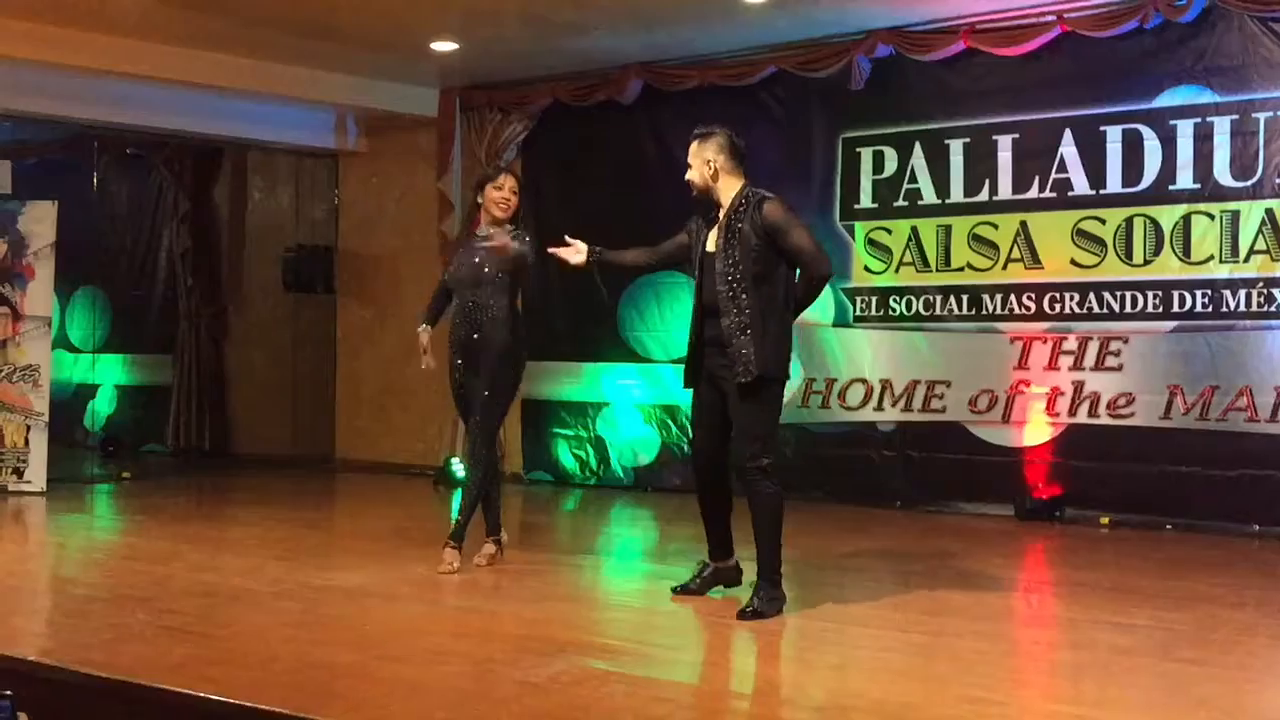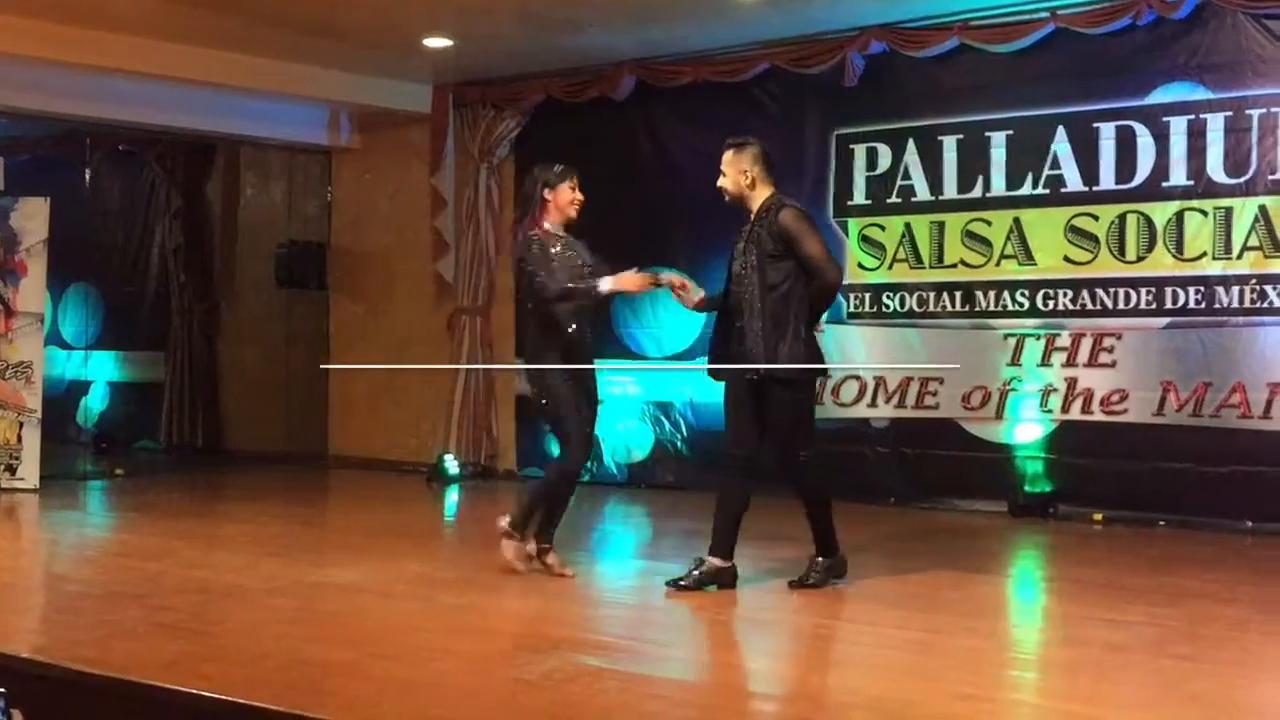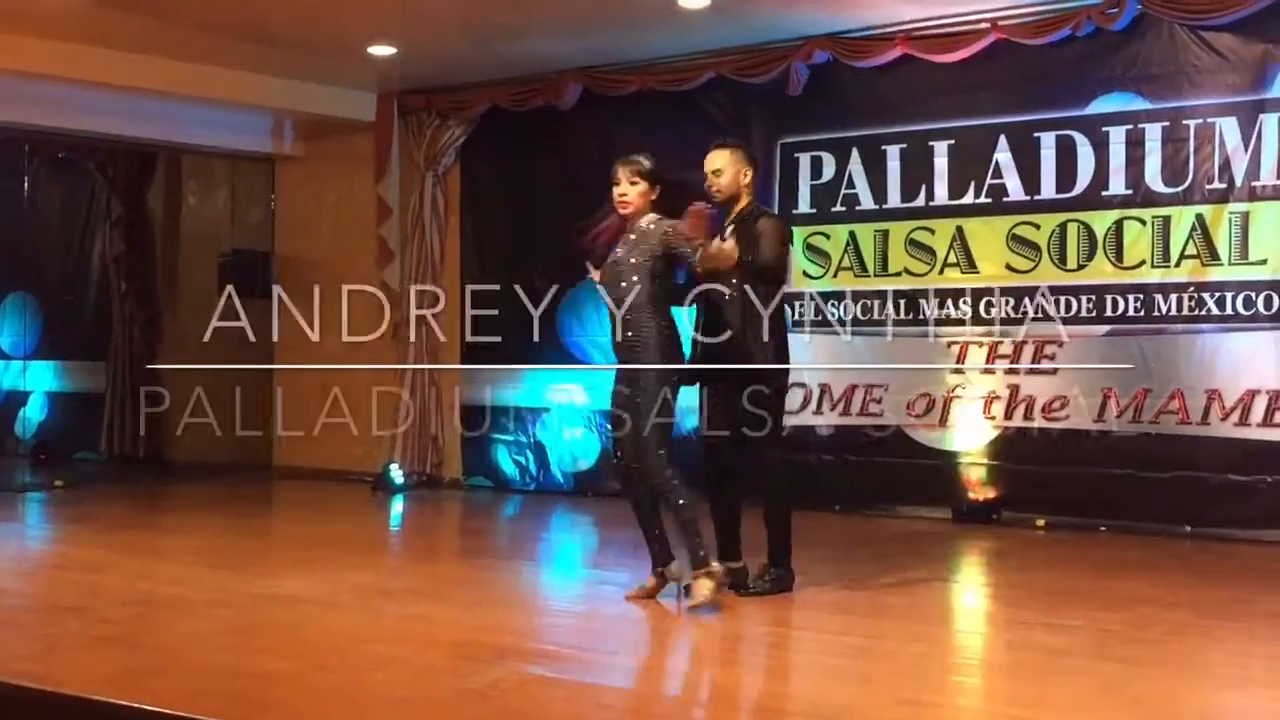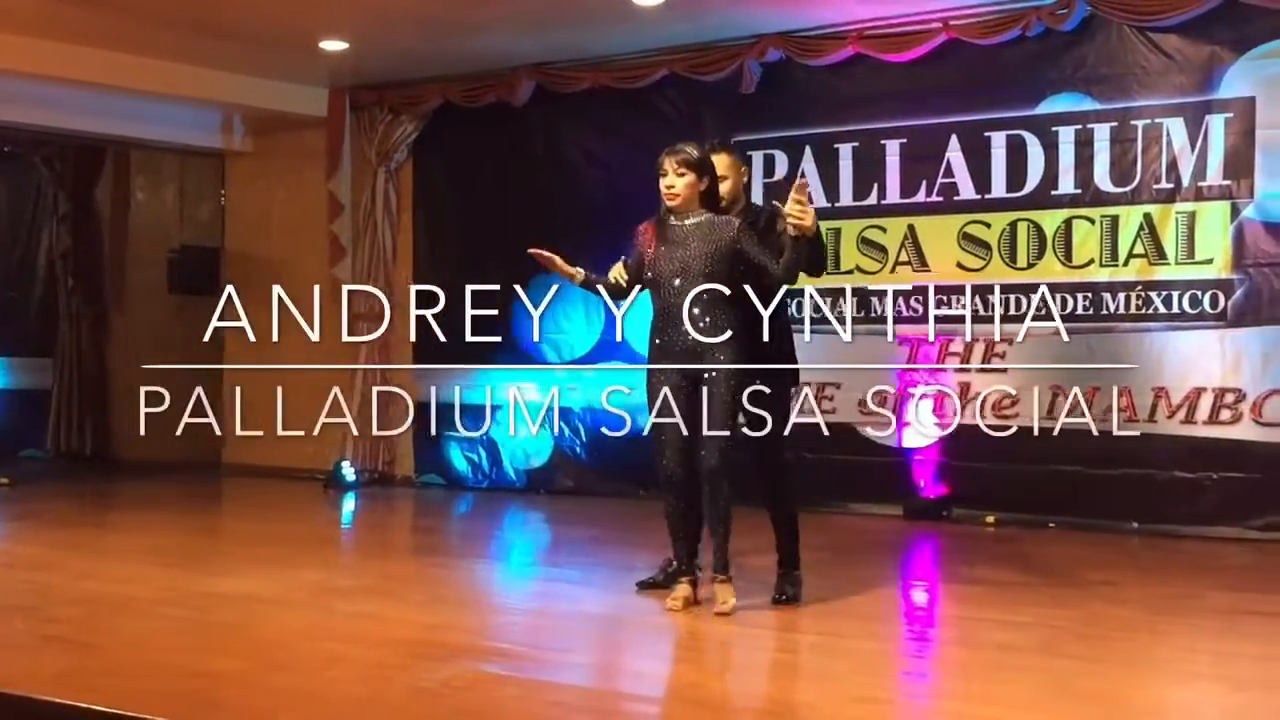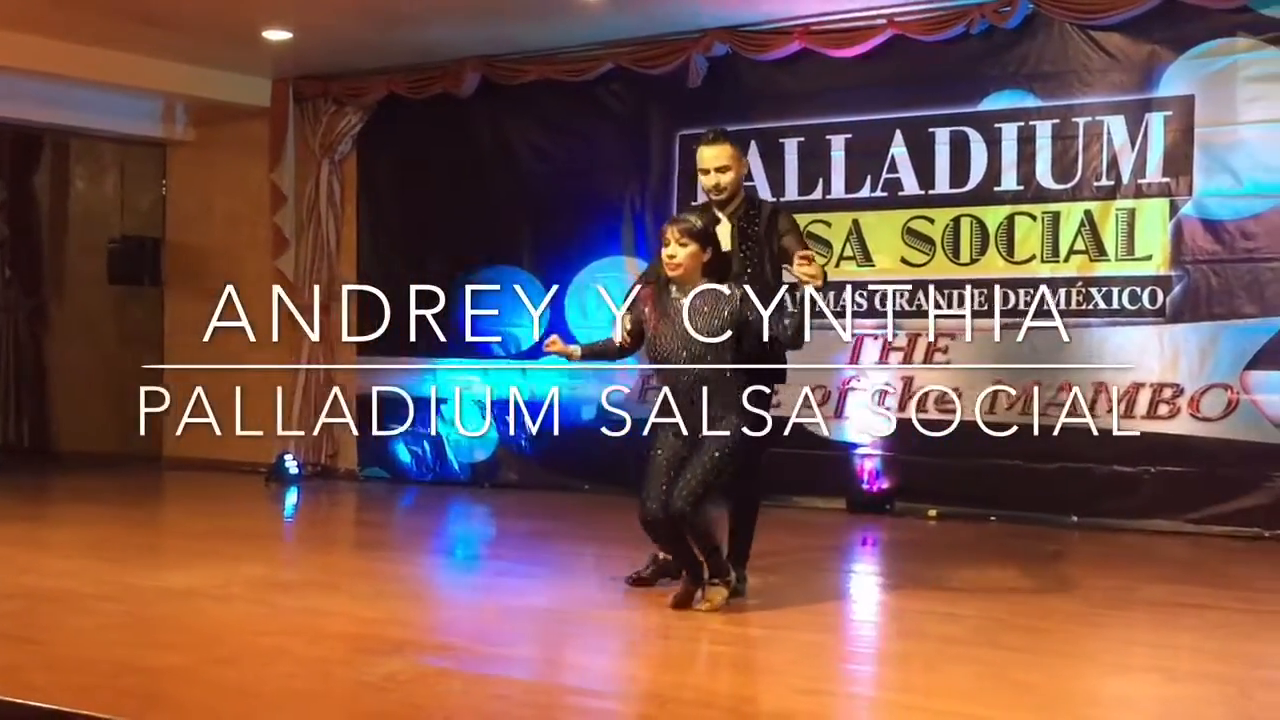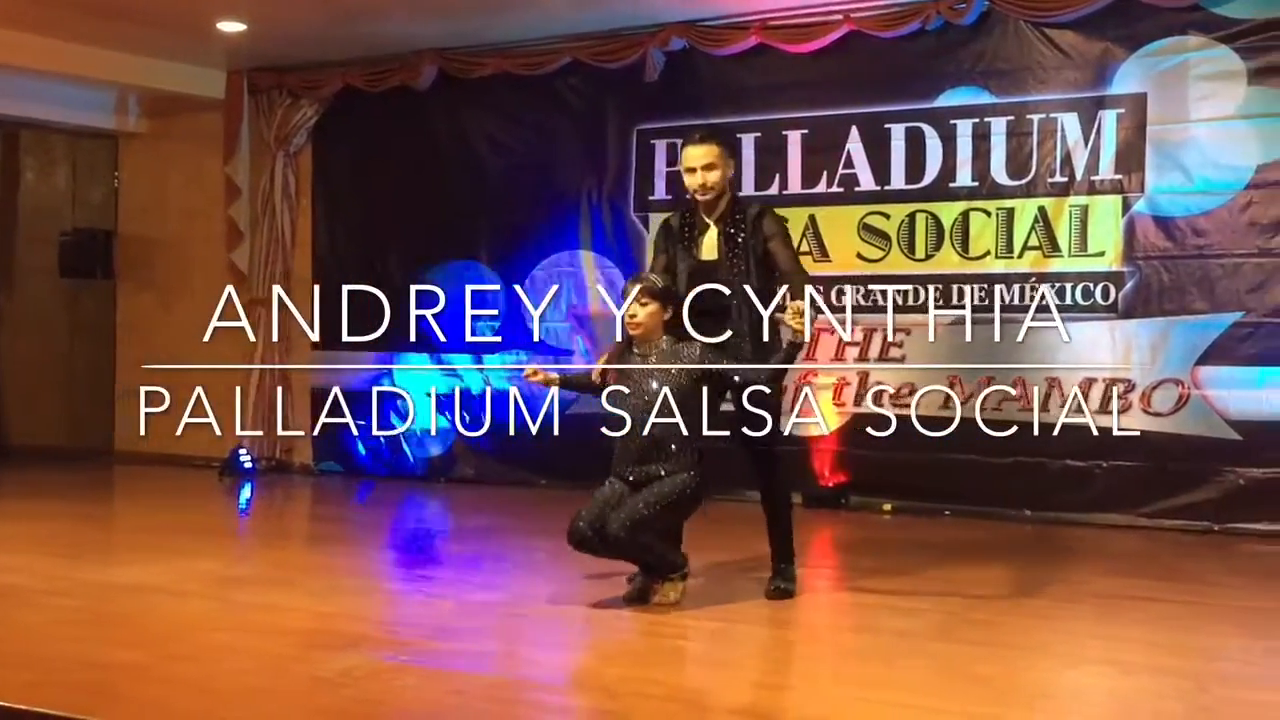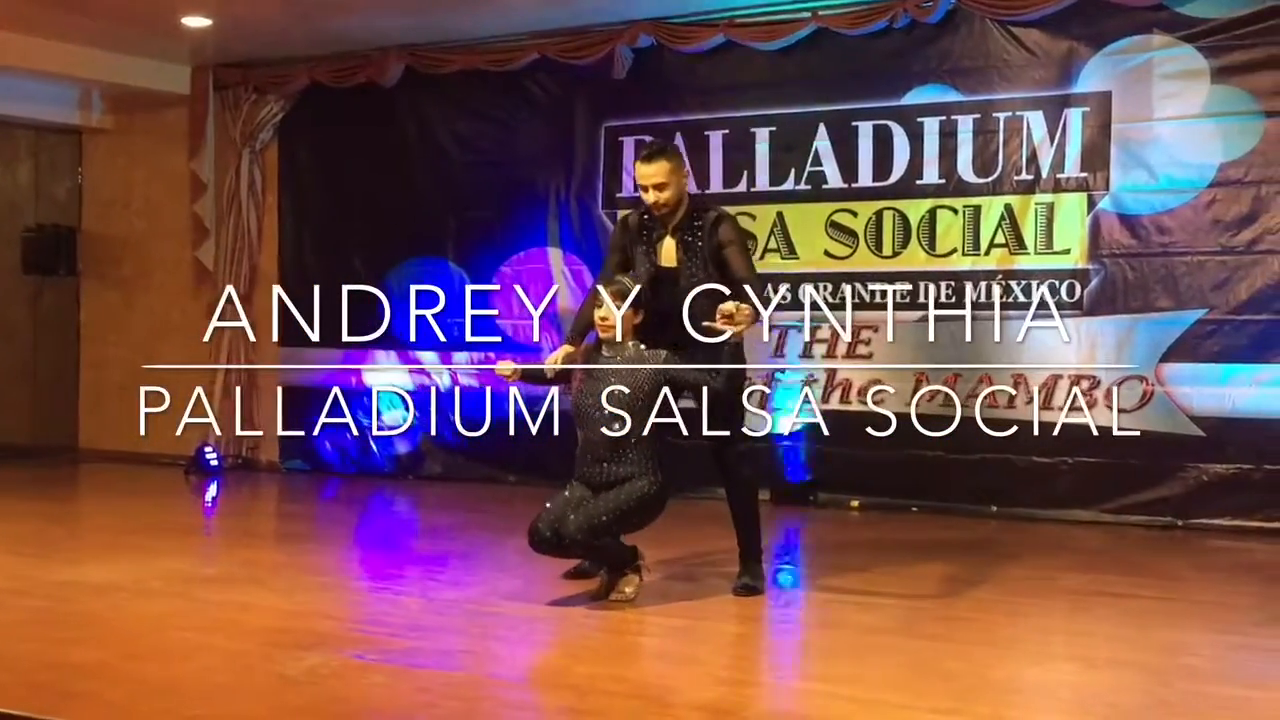
dt=0.7s
person 1, frame 1
left shoulder: (765, 211)
right shoulder: (702, 227)
left elbow: (818, 268)
right elbow: (653, 256)
left wrist: (782, 316)
right wrist: (594, 255)
left hip: (755, 362)
right hip: (711, 360)
left knee: (754, 467)
right knee: (706, 464)
left ankle: (769, 584)
right ankle: (721, 562)
person 1, frame 2
left shoulder: (785, 218)
right shoulder: (751, 228)
left elbow: (828, 276)
left wrist: (803, 323)
right wrist: (703, 298)
left hip: (784, 362)
right hip: (747, 361)
left knee: (793, 459)
right knee: (739, 459)
left ankle: (828, 555)
right ankle: (719, 561)
person 1, frame 3
left shoulder: (765, 225)
right shoulder: (716, 232)
left elbow: (770, 270)
right elbow: (698, 292)
left wrist: (735, 261)
left hip: (757, 364)
right hip: (718, 363)
left knee: (761, 462)
right knee: (717, 463)
left ankle: (779, 566)
right ankle: (731, 563)
person 1, frame 4
left shoulder: (770, 224)
left elbow: (812, 266)
left wrist: (809, 234)
right wrist: (625, 269)
left hip: (764, 364)
left knee: (769, 462)
left ankle: (788, 569)
person 1, frame 5
left shoulder: (770, 219)
left elbow: (806, 272)
right elbow: (656, 275)
left wrist: (814, 277)
left hip: (752, 358)
left knee: (744, 458)
left ankle: (735, 564)
right ankle: (669, 554)
person 1, frame 6
left shoulder: (760, 222)
right shoulder: (675, 229)
left elbow: (795, 279)
left wrist: (800, 307)
left hip: (752, 356)
left knee: (762, 456)
left ankle: (783, 564)
person 1, frame 7
left shoulder: (717, 226)
right shoulder: (631, 229)
left elbow: (749, 287)
left wrist: (745, 312)
right wrist: (572, 343)
left hip: (713, 354)
right hip: (656, 353)
left knee: (729, 454)
left ankle: (751, 562)
person 2, frame 1
left shoulder: (517, 238)
right shoulder: (464, 240)
left elbow: (528, 262)
right elbow: (445, 288)
left wrist: (508, 249)
right wrist: (427, 325)
left hip: (501, 350)
right hip: (464, 350)
left knee: (480, 443)
right knee: (481, 443)
left ankle: (455, 540)
right ankle: (493, 534)
person 2, frame 2
left shoulder: (573, 243)
right shoulder: (532, 241)
right elbow: (546, 291)
left wrist: (644, 279)
right wrist: (607, 284)
left hip: (579, 358)
right hip: (551, 358)
left knee: (576, 452)
right knee: (575, 452)
left ankle: (538, 541)
right ankle: (516, 523)
person 2, frame 3
left shoulder: (665, 231)
right shoulder: (624, 238)
left elbow: (702, 265)
left wrist: (700, 243)
right wrist: (605, 280)
left hip: (653, 355)
right hip: (631, 360)
left knee: (651, 459)
right knee: (629, 463)
left ankle: (703, 565)
right ankle: (663, 567)
person 2, frame 4
left shoulder: (729, 230)
right shoulder: (648, 234)
left elbow: (780, 276)
right elbow: (624, 290)
right wrist: (574, 274)
left hip: (719, 356)
right hip: (667, 358)
left knee: (712, 461)
right knee: (672, 468)
left ankle: (722, 574)
right ankle: (684, 575)
person 2, frame 5
left shoulder: (731, 299)
right shoulder: (648, 300)
left elbow: (788, 338)
right elbow: (623, 345)
right wrist: (574, 351)
left hip: (723, 419)
right hip: (673, 422)
left knee: (684, 503)
right knee: (654, 512)
left ankle: (719, 577)
right ankle: (691, 573)
person 2, frame 6
left shoulder: (692, 356)
right shoulder: (619, 357)
left elbow: (761, 379)
right elbow: (598, 382)
left wrist: (794, 342)
right wrist: (554, 379)
left hip: (678, 475)
right hip: (626, 474)
left knee: (620, 528)
right knee: (582, 533)
left ankle: (673, 569)
right ankle: (651, 568)
person 2, frame 7
left shoulder: (656, 362)
right shoulder: (584, 359)
left elbow: (720, 386)
right elbow: (550, 375)
left wrist: (734, 340)
right wrist: (518, 373)
left hip: (639, 482)
right hip: (587, 480)
left knee: (577, 530)
right knee: (542, 535)
left ankle: (628, 564)
right ankle: (612, 562)
